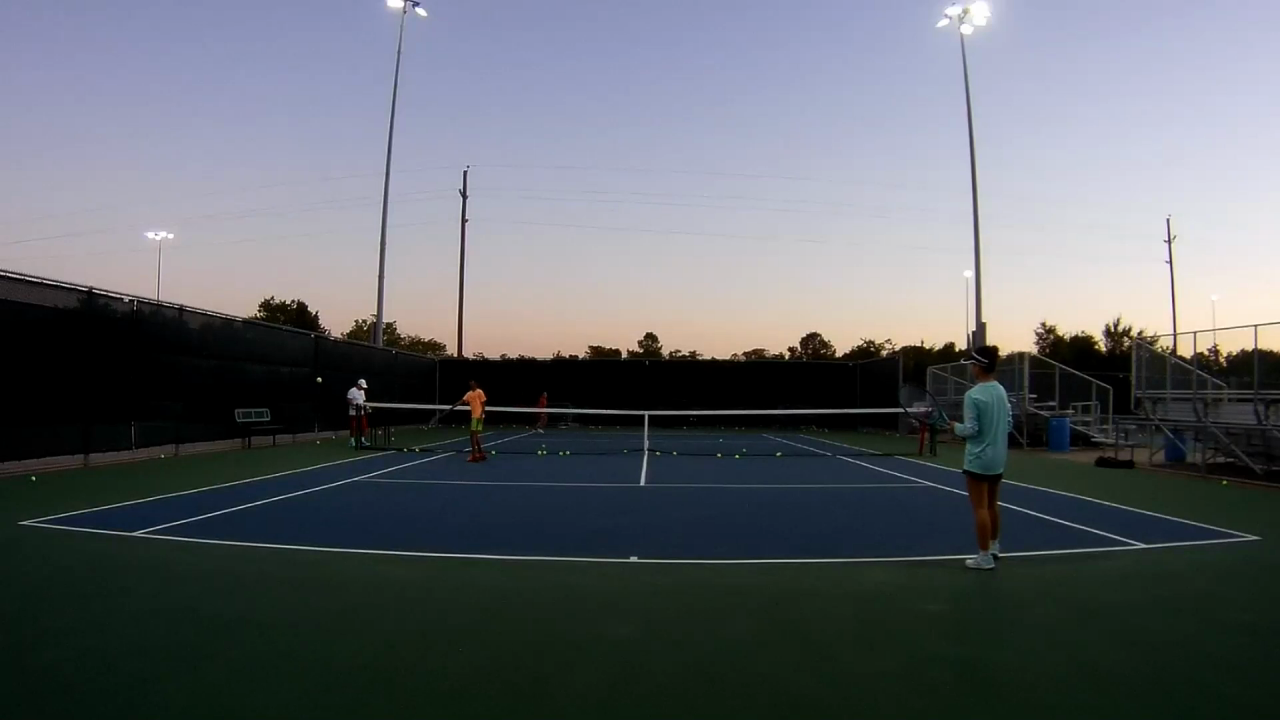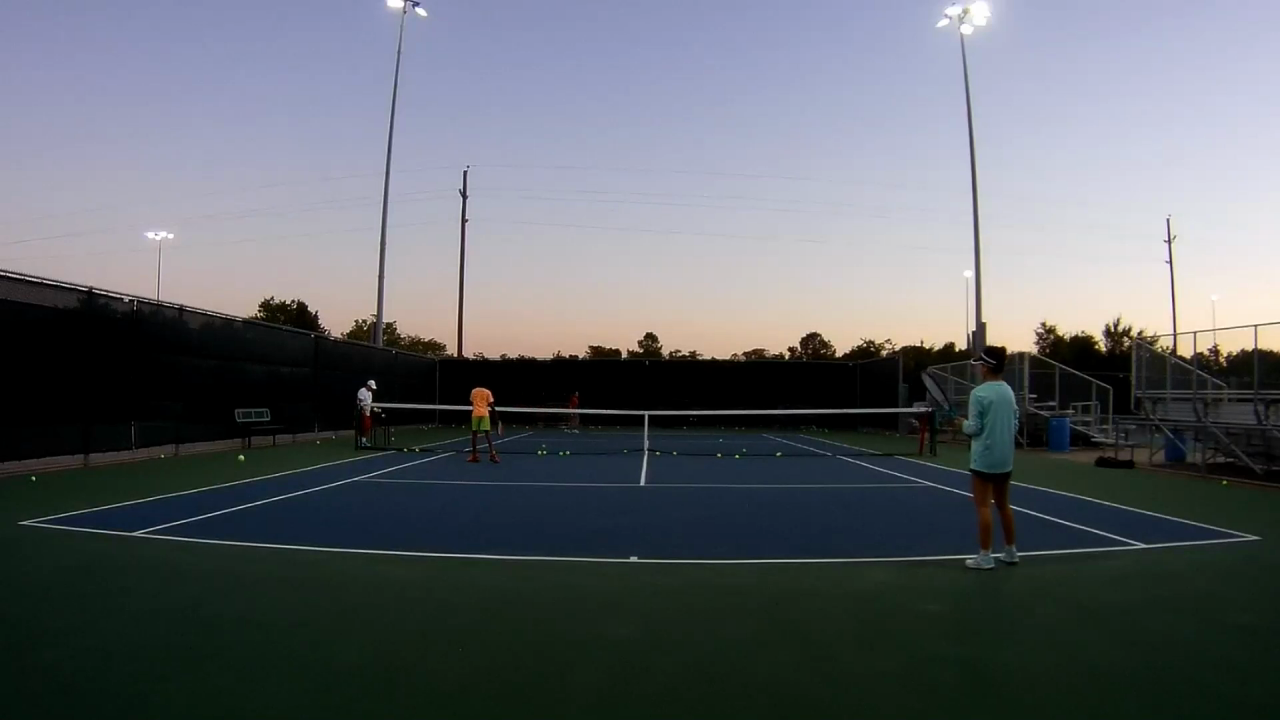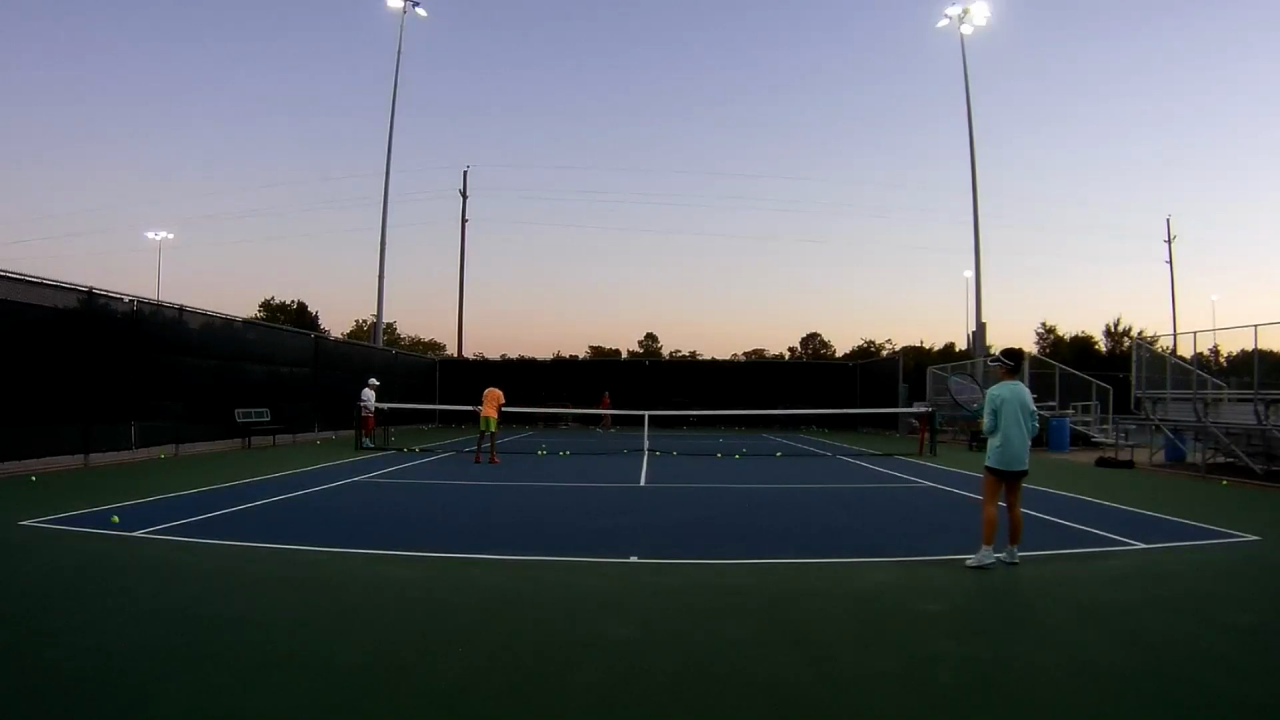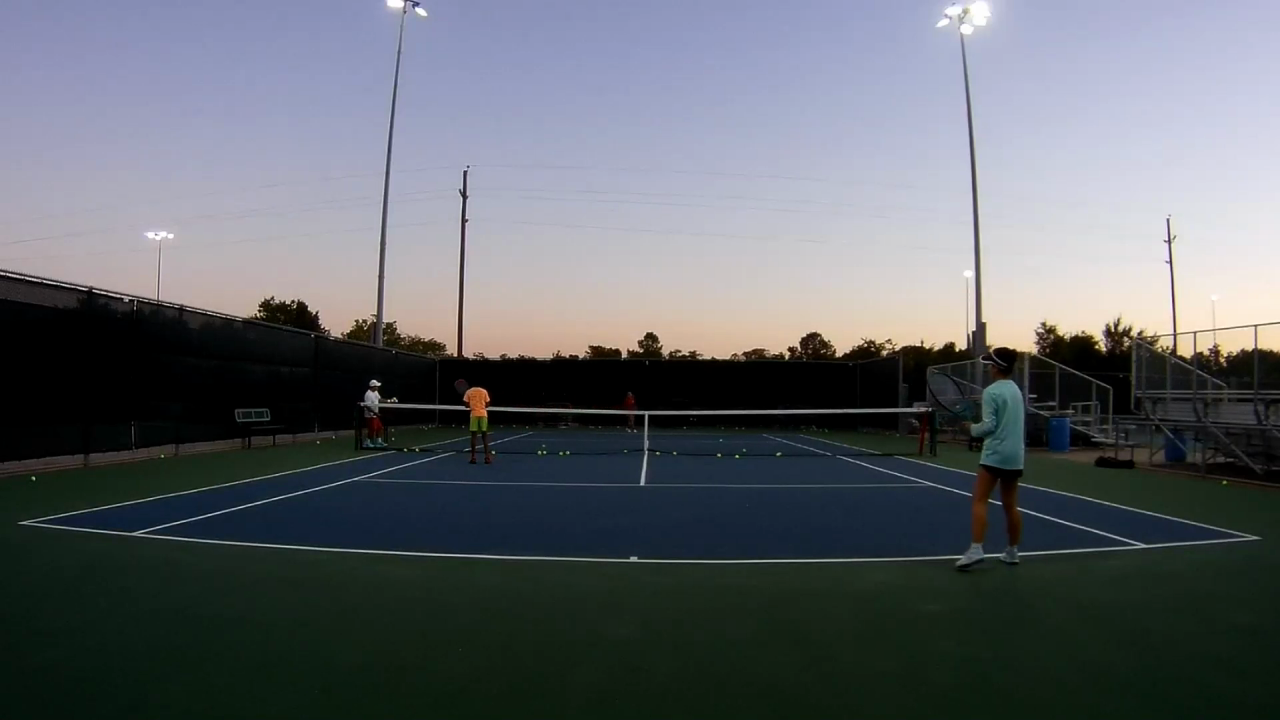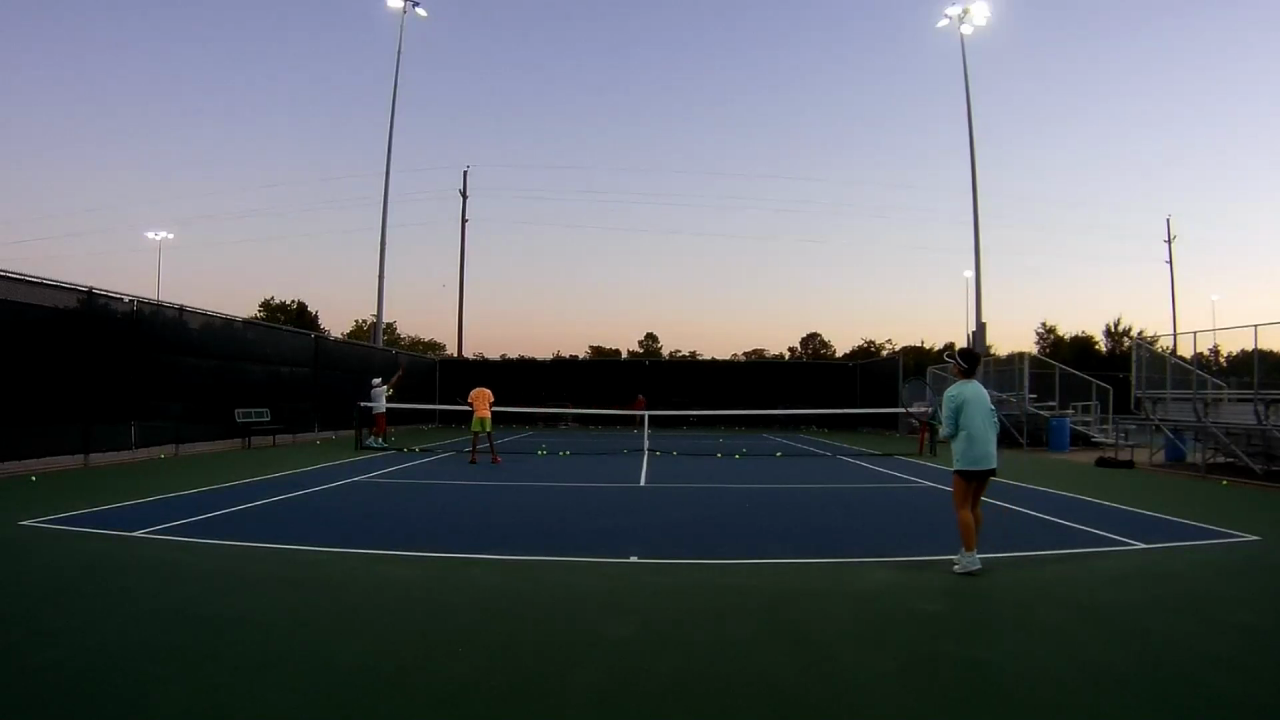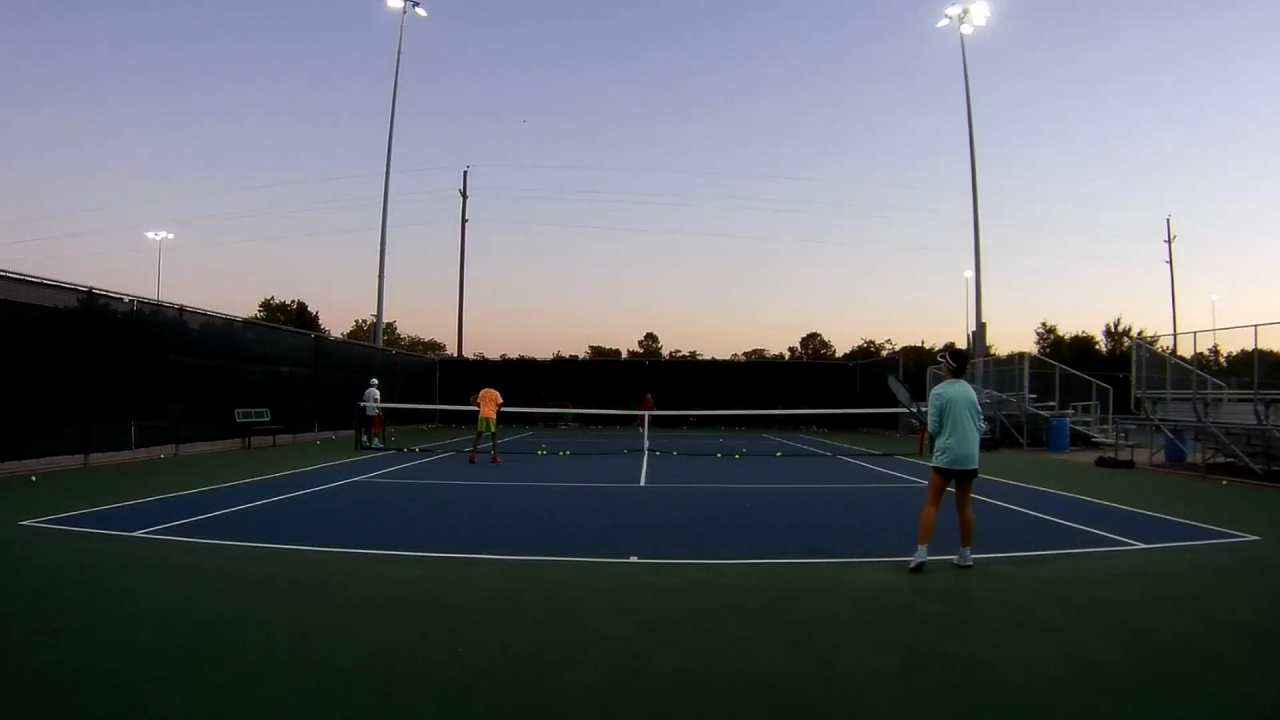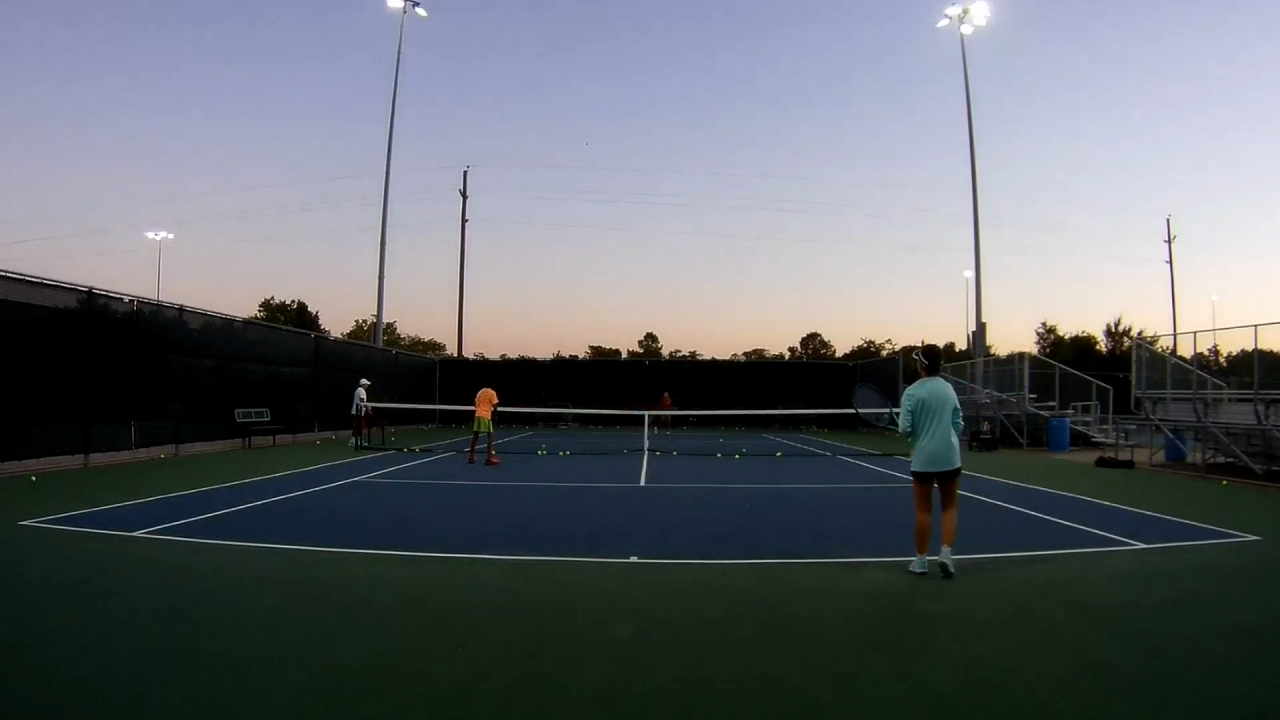
dt=0.7s
person 1, frame 1
left shoulder: (973, 395)
right shoulder: (1001, 391)
left elbow: (971, 430)
right elbow: (1008, 423)
left wrist: (956, 427)
left hip: (979, 458)
right hip: (998, 457)
left knee: (980, 508)
right knee: (992, 504)
left ankle: (985, 557)
right ankle: (994, 545)
person 1, frame 2
left shoulder: (979, 393)
right shoulder: (1008, 391)
left elbow: (974, 428)
right elbow: (1014, 425)
left wrist: (963, 424)
left hip: (985, 457)
right hip: (1005, 457)
left knee: (983, 507)
right knee: (1003, 505)
left ankle: (985, 556)
right ankle: (1011, 551)
person 1, frame 3
left shoulder: (995, 392)
right shoulder: (1026, 393)
left elbow: (988, 426)
right elbow: (1035, 427)
left wrist: (983, 427)
left hip: (999, 456)
right hip: (1020, 457)
left knee: (990, 503)
right knee: (1014, 505)
left ankle: (986, 552)
right ankle: (1012, 551)
person 1, frame 4
left shoulder: (992, 391)
right shoulder: (1016, 390)
left elbow: (988, 426)
left wrist: (972, 428)
left hip: (995, 454)
right hip: (1015, 455)
left knee: (979, 502)
right knee: (1010, 504)
left ankle: (975, 549)
right ankle: (1013, 551)
person 1, frame 5
left shoulder: (952, 393)
right shoulder: (982, 391)
left elbow: (948, 431)
right elbow: (995, 423)
left wrist: (941, 432)
left hip: (967, 458)
right hip: (988, 457)
left knee: (962, 508)
right knee: (974, 506)
left ankle: (970, 558)
right ankle: (968, 553)
person 1, frame 6
left shoulder: (939, 391)
right shoulder: (970, 391)
left elbow: (933, 428)
right elbow: (981, 426)
left hip: (946, 455)
right hip: (969, 457)
left knee: (931, 504)
right knee: (964, 505)
left ankle: (921, 551)
right ankle: (965, 554)
person 1, frame 7
left shoulder: (912, 392)
right shoulder: (949, 389)
left elbow: (905, 428)
right elbow: (959, 424)
left hip: (924, 458)
right hip: (949, 457)
left knee: (923, 510)
right knee: (949, 508)
left ankle: (921, 560)
right ankle: (945, 552)
